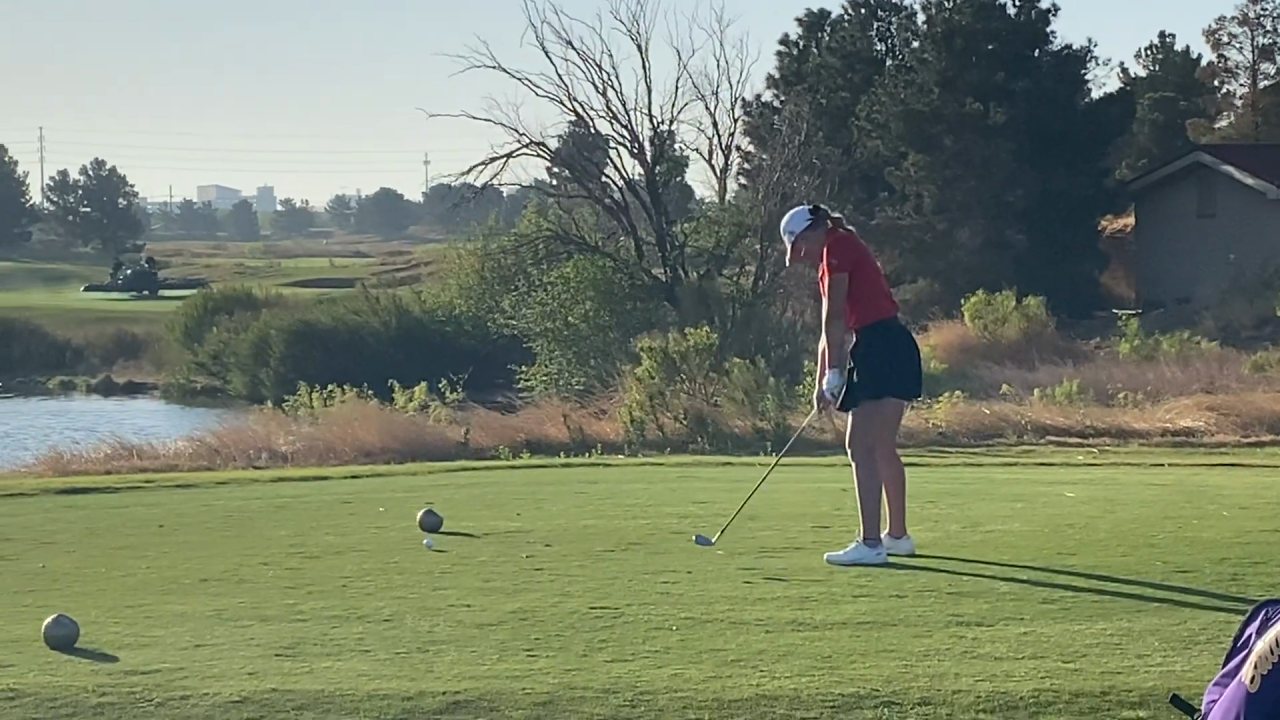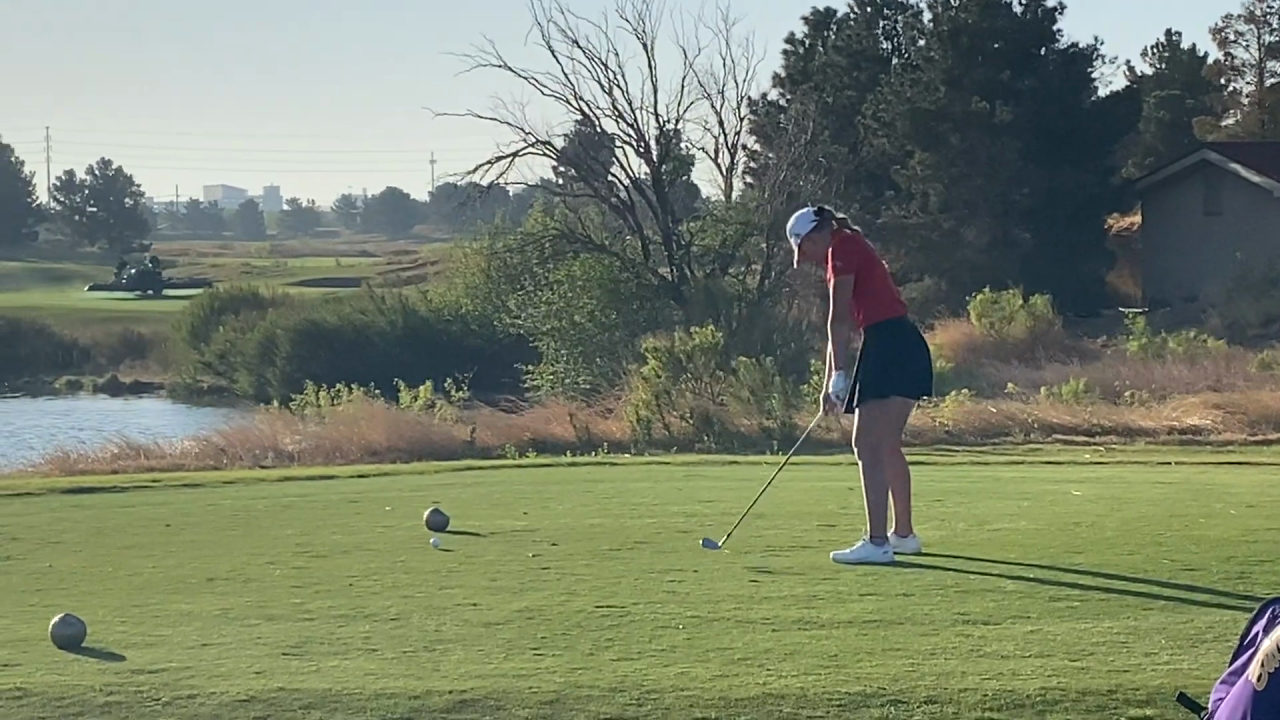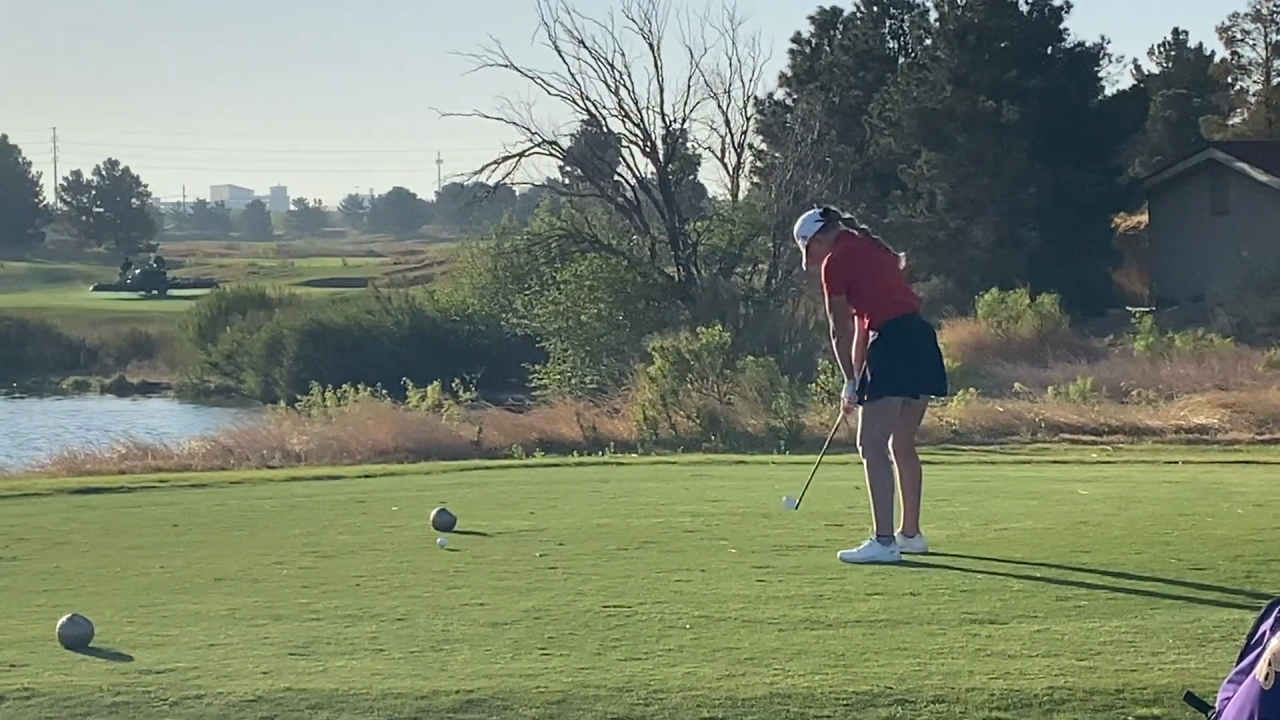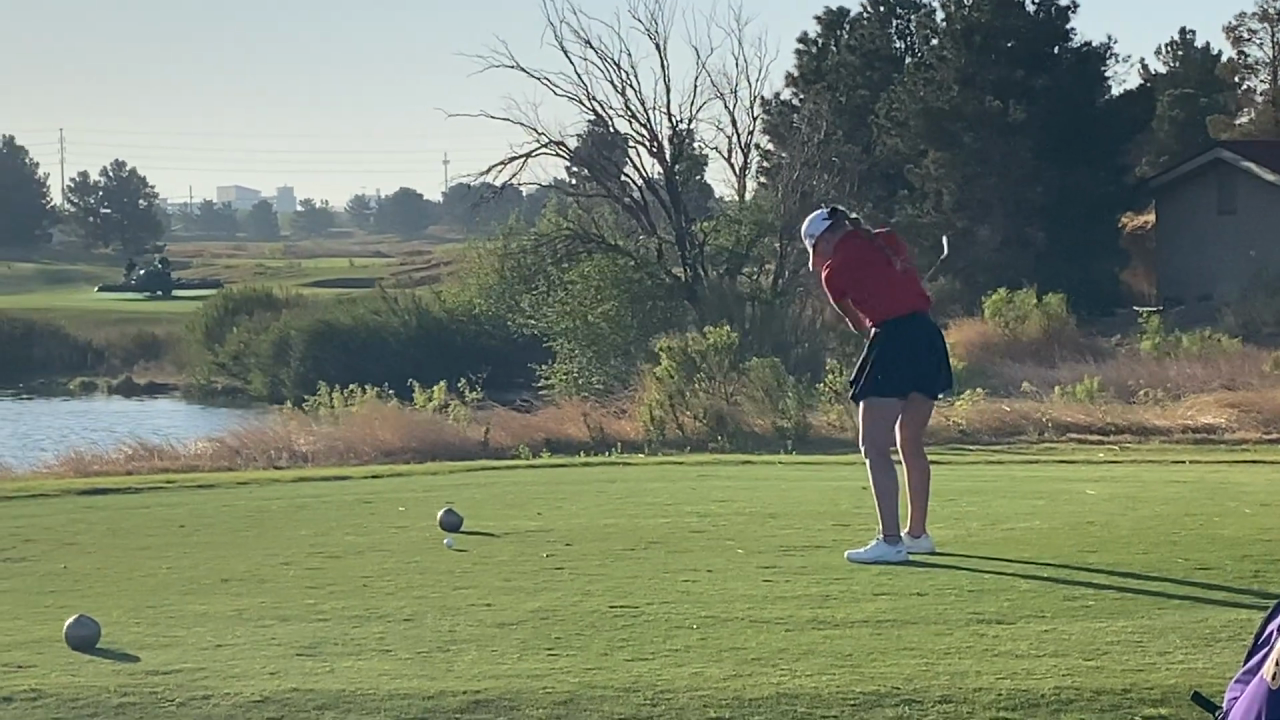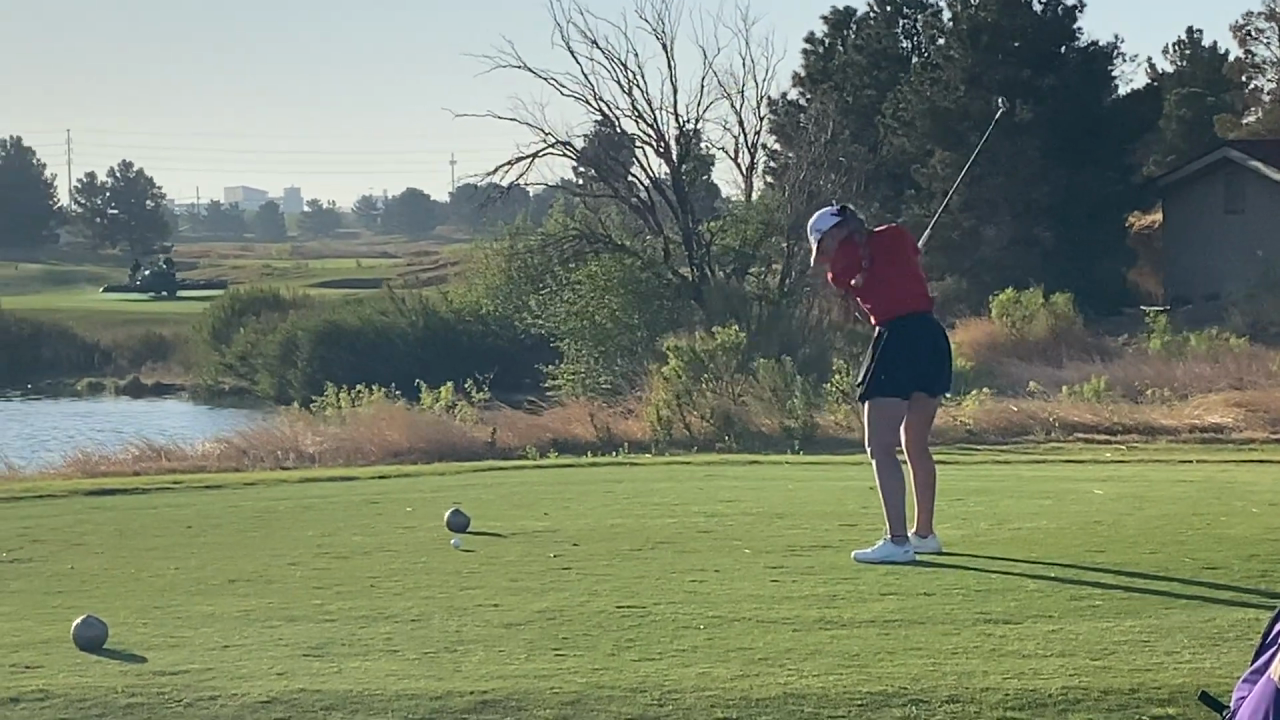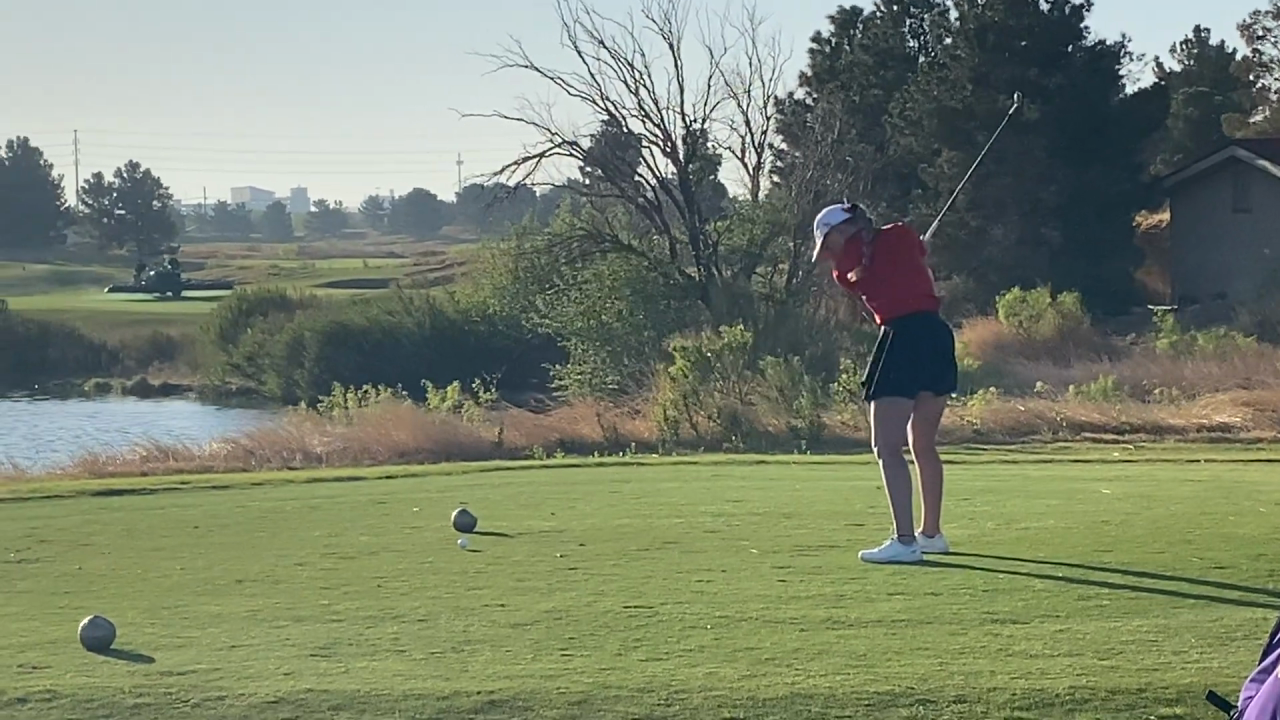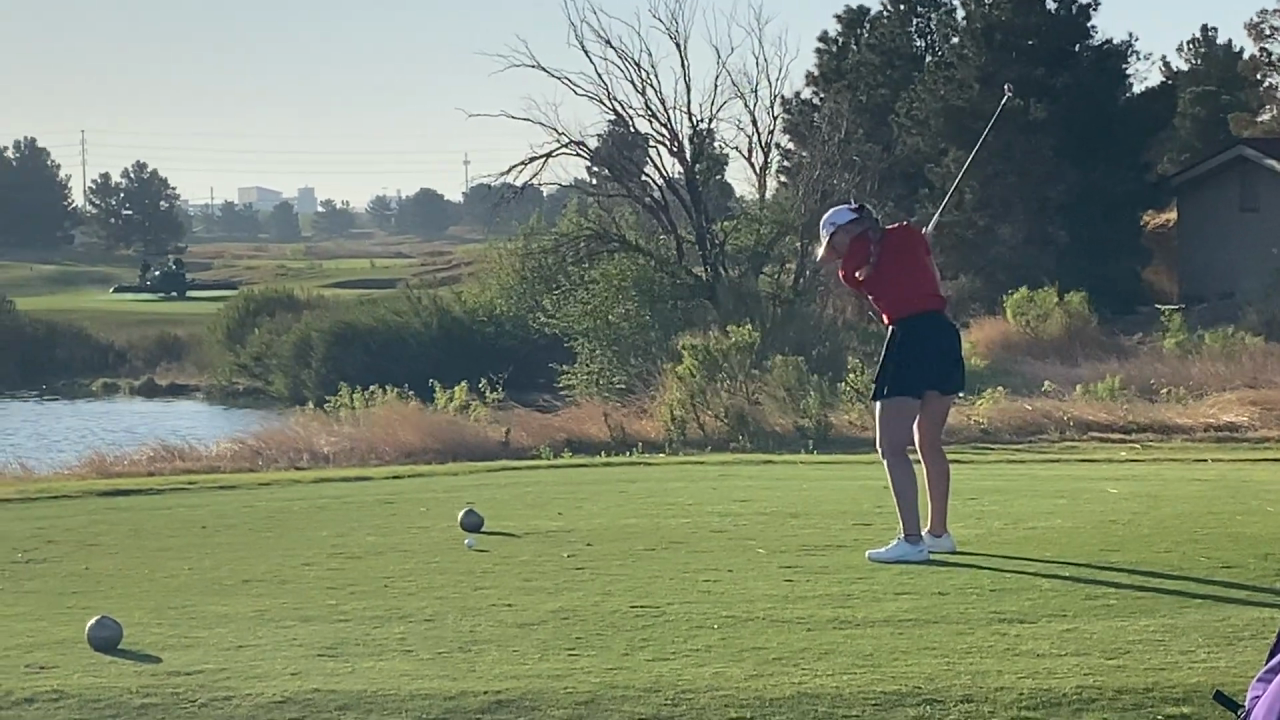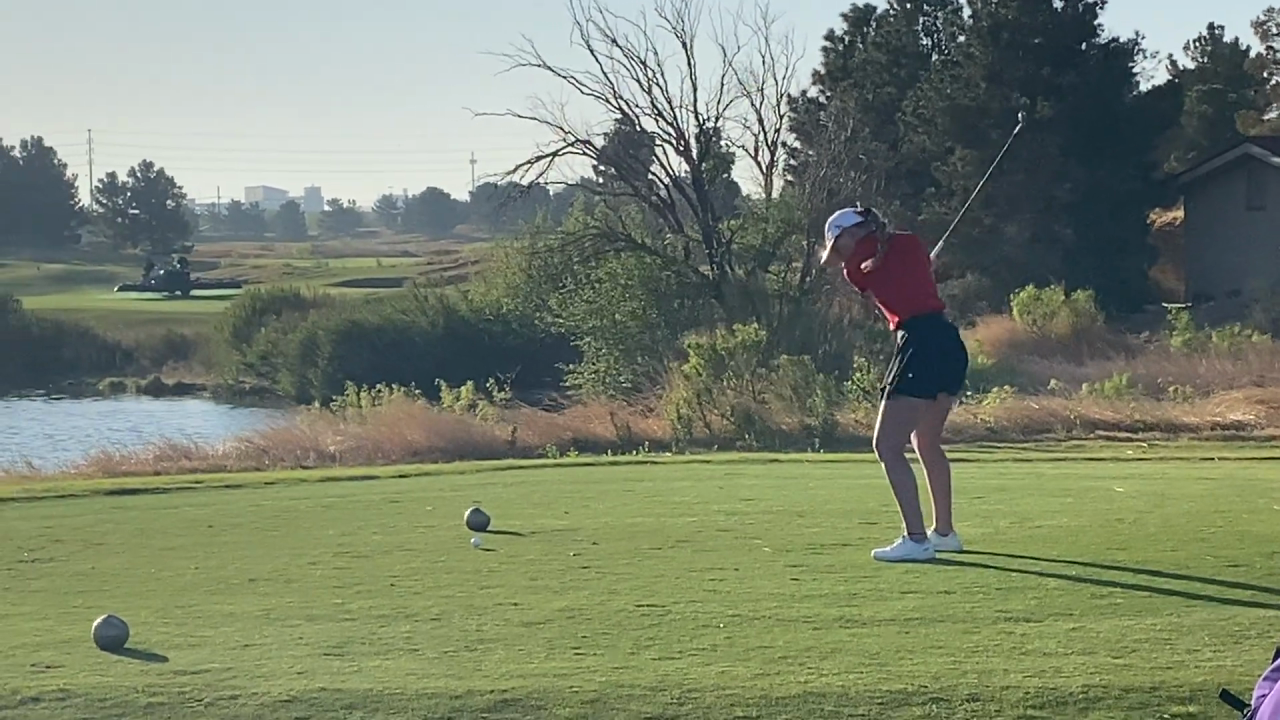
dt=0.2s
person 1, frame 1
left shoulder: (837, 245)
right shoulder: (836, 257)
left elbow: (835, 317)
right elbow: (831, 328)
left wrist: (833, 372)
right wrist: (822, 381)
left hip: (880, 348)
right hip: (890, 347)
left knee: (861, 448)
right knee: (883, 449)
left ankle: (870, 544)
right ankle: (897, 536)
person 1, frame 2
left shoulder: (842, 248)
right shoulder: (845, 254)
left elbow: (840, 319)
right elbow: (839, 327)
left wrist: (839, 375)
right wrist: (830, 383)
left hip: (888, 346)
right hip: (902, 346)
left knee: (868, 446)
right knee: (888, 447)
left ankle: (877, 542)
right ankle: (903, 534)
person 1, frame 3
left shoulder: (835, 261)
right shoulder: (870, 248)
left elbow: (841, 331)
left wrist: (850, 382)
right wrist: (859, 372)
left hip: (893, 345)
right hip: (920, 341)
left knee: (872, 446)
right knee: (902, 446)
left ankle: (884, 541)
right ankle: (911, 533)
person 1, frame 4
left shoulder: (834, 271)
right shoulder: (888, 240)
left hip: (892, 343)
right hip: (928, 337)
left knee: (874, 447)
right knee: (911, 446)
left ankle: (890, 541)
right ankle: (917, 534)
person 1, frame 5
left shoulder: (839, 270)
right shoulder: (895, 234)
left hip: (896, 342)
right hip: (933, 337)
left knee: (880, 448)
right knee: (916, 446)
left ankle: (898, 541)
right ankle: (924, 533)
person 1, frame 6
left shoulder: (844, 269)
right shoulder: (901, 234)
right elbow: (926, 279)
left hip: (902, 341)
right hip: (937, 335)
left knee: (887, 448)
right knee: (924, 445)
left ankle: (905, 541)
right ankle: (931, 533)
person 1, frame 7
left shoulder: (851, 268)
right shoulder: (907, 233)
right elbow: (934, 280)
left hip: (910, 341)
right hip: (944, 335)
left knee: (891, 447)
right knee: (930, 444)
left ankle: (912, 541)
right ankle: (938, 533)
person 1, frame 8
left shoulder: (856, 266)
right shoulder: (908, 242)
left hip: (920, 345)
right hip: (946, 340)
left knee: (887, 446)
right knee: (926, 444)
left ankle: (916, 539)
right ankle: (944, 531)
